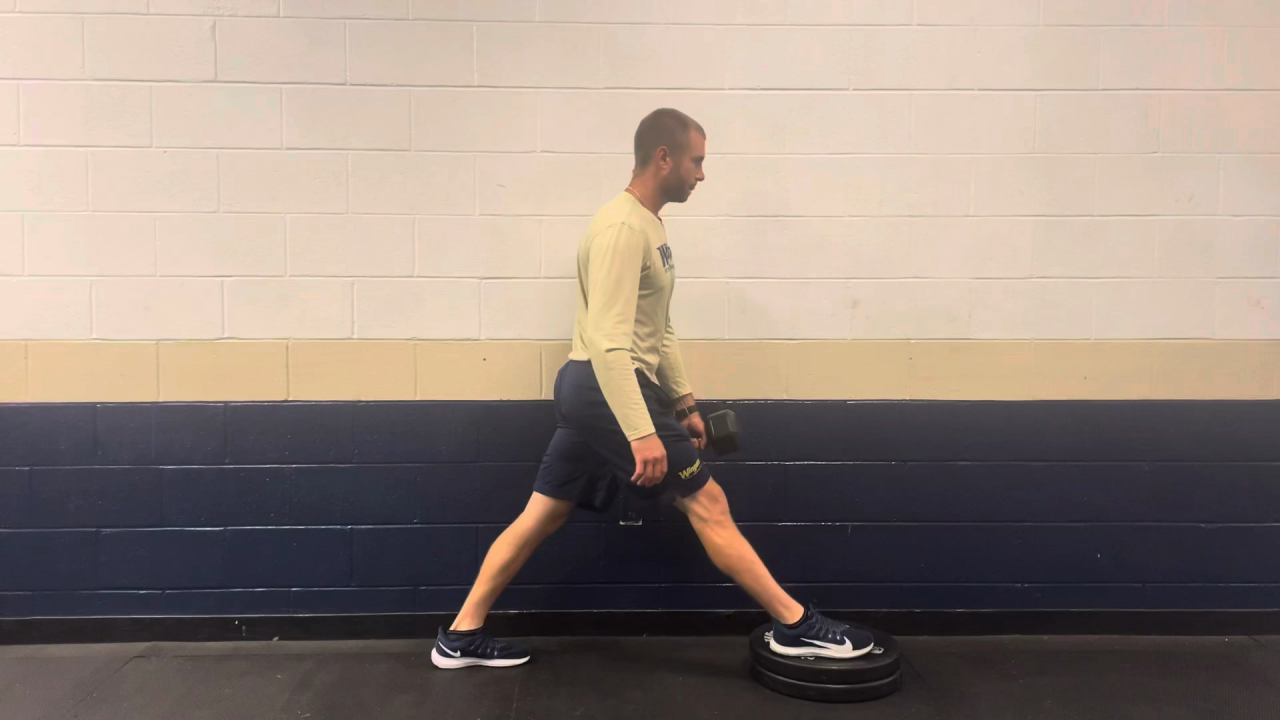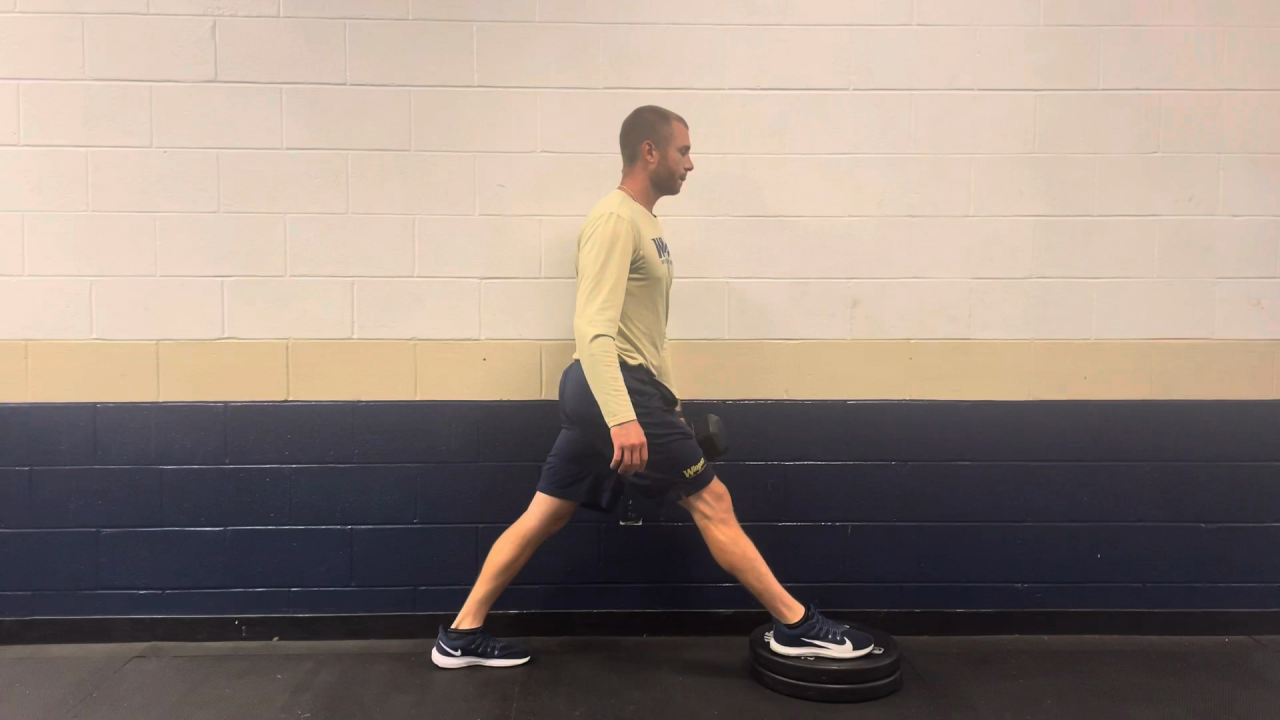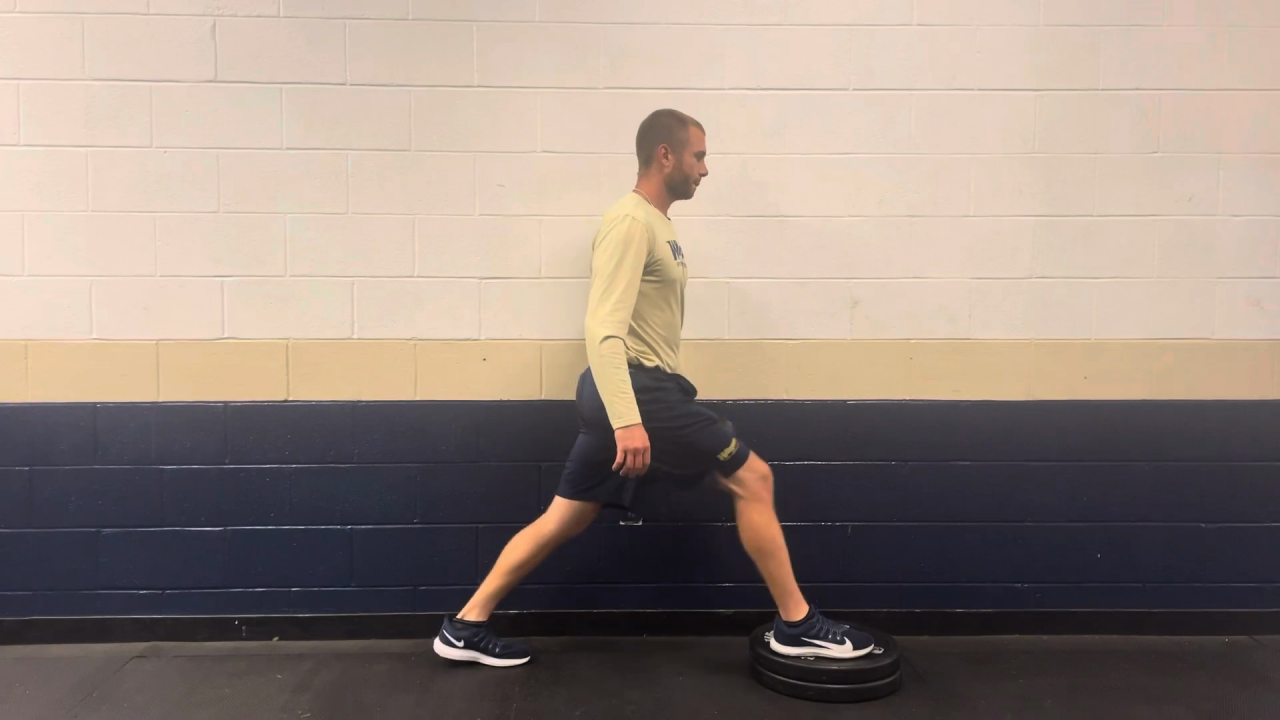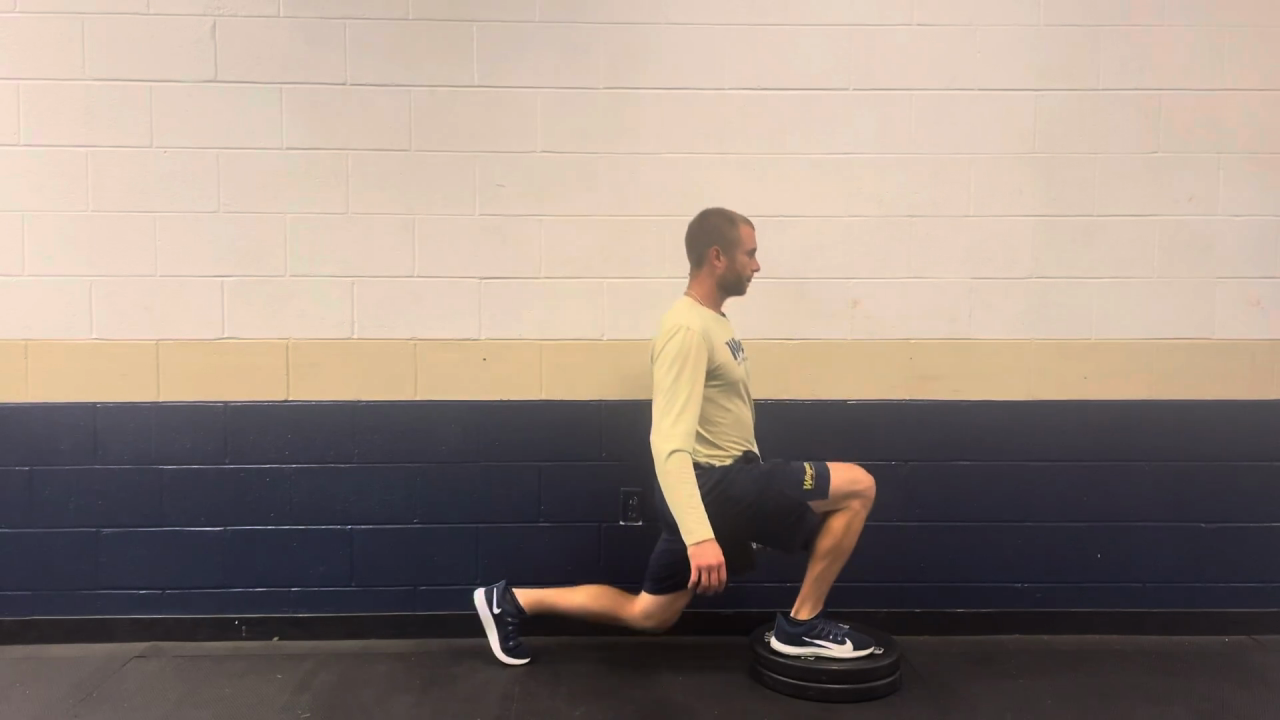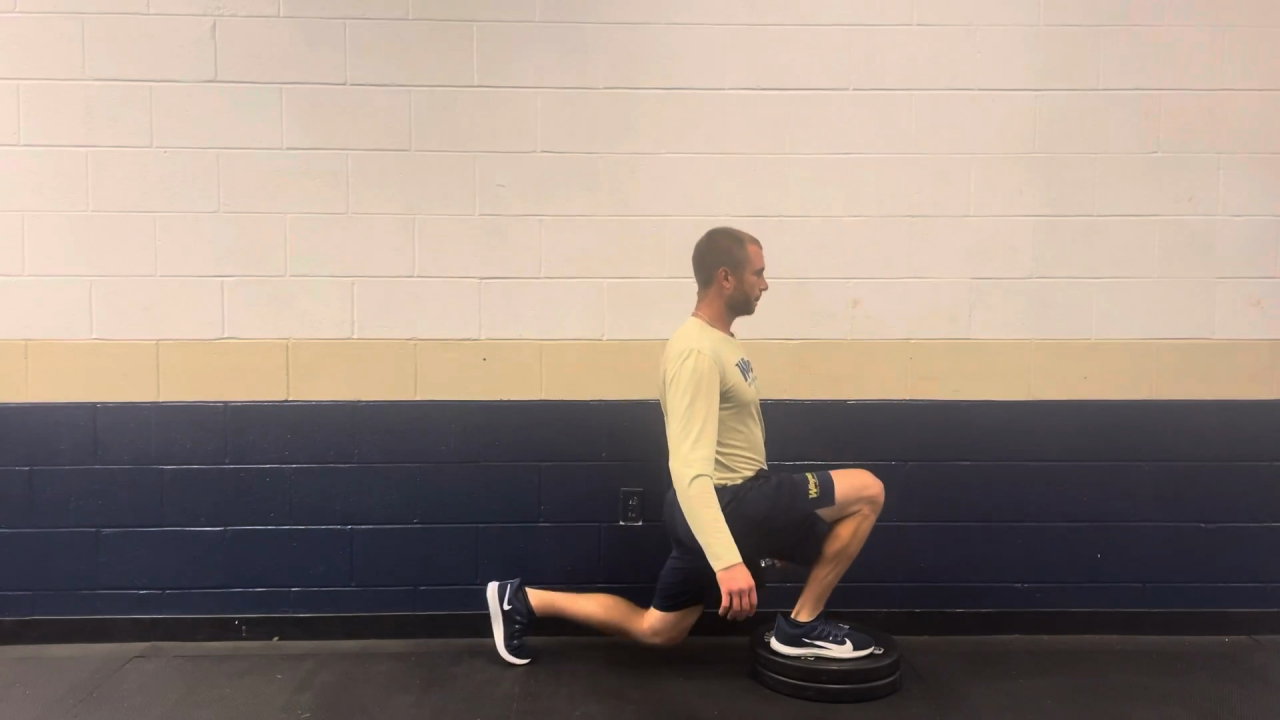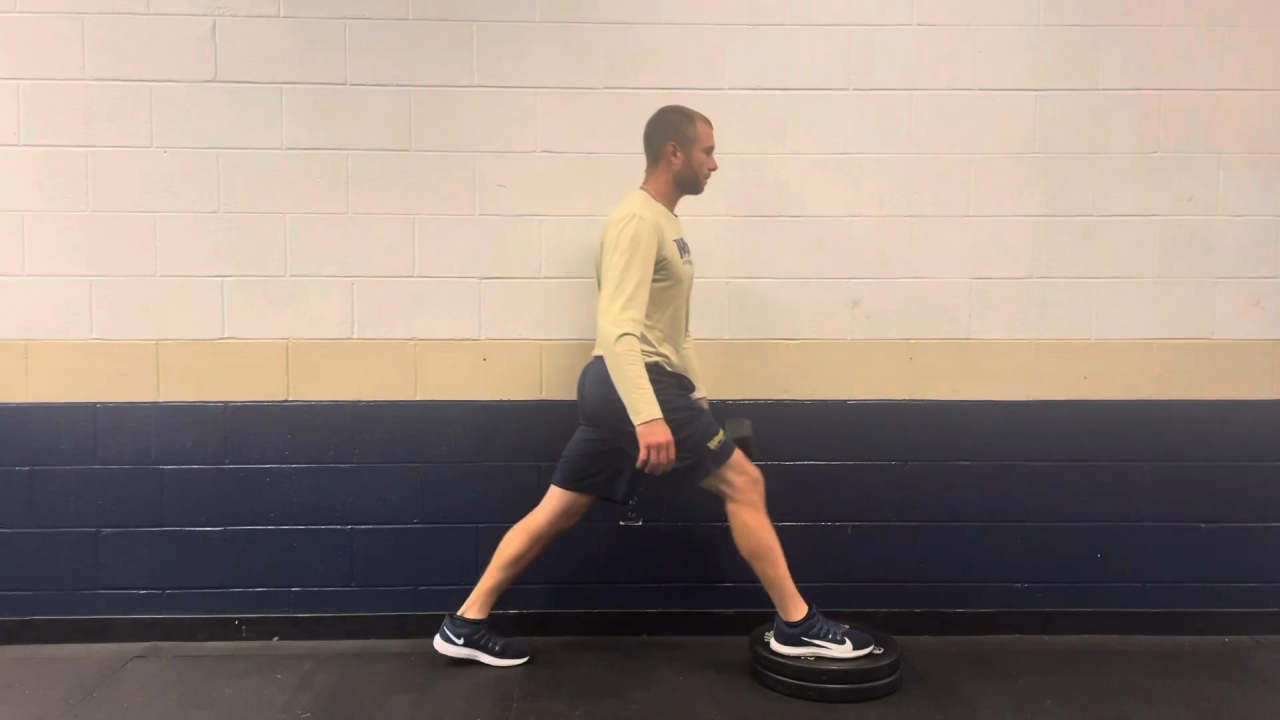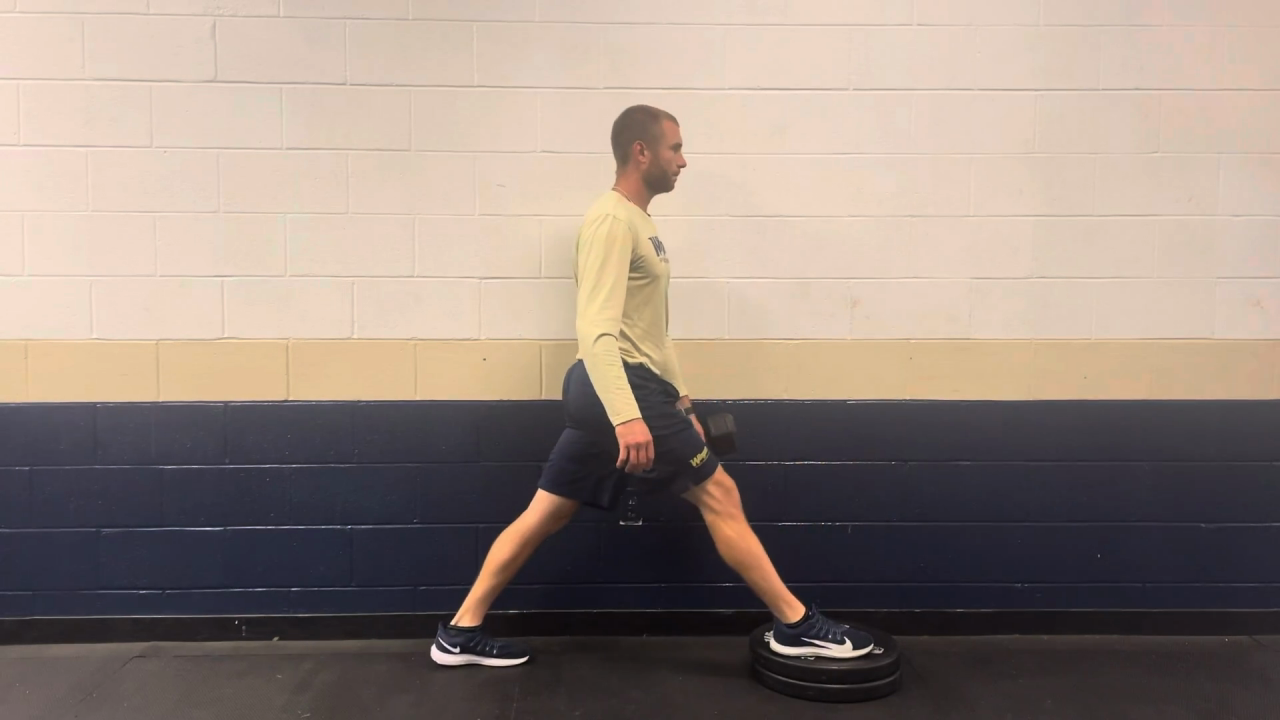
dt=0.7s
person 1, frame 1
left shoulder: (646, 223)
right shoulder: (622, 228)
left elbow: (656, 330)
right elbow: (608, 341)
left wrist: (684, 401)
right wrist: (643, 432)
left hip: (587, 388)
right hip: (605, 389)
left knee: (542, 513)
right knee: (707, 502)
left ankle: (461, 635)
right ankle: (796, 625)
person 1, frame 2
left shoulder: (642, 221)
right shoulder: (616, 220)
right elbow: (594, 329)
left wrist: (670, 404)
right wrist: (624, 417)
left hip: (598, 390)
right hip: (616, 389)
left knee: (545, 514)
right knee: (712, 501)
left ankle: (462, 633)
right ankle: (797, 625)
person 1, frame 3
left shoulder: (652, 222)
right shoulder: (632, 221)
right elbow: (604, 330)
right wrist: (629, 420)
left hip: (626, 390)
right hip: (636, 389)
left knee: (564, 517)
right knee: (752, 479)
left ankle: (467, 625)
right ankle: (798, 624)
person 1, frame 4
left shoulder: (710, 321)
right shoulder: (688, 330)
right elbow: (670, 444)
left wrist: (748, 515)
right wrist: (699, 537)
left hip: (721, 481)
right hip: (716, 485)
left knee: (649, 613)
right knee: (857, 487)
left ankle: (509, 602)
right ankle: (803, 624)
person 1, frame 5
left shoulder: (718, 341)
right shoulder: (697, 352)
right elbow: (691, 471)
left wrist: (772, 525)
right wrist: (728, 561)
left hip: (733, 501)
right hip: (728, 507)
left knee: (657, 629)
right knee: (866, 492)
left ankle: (520, 601)
right ankle: (803, 624)
person 1, frame 6
left shoulder: (663, 222)
right shoulder: (638, 220)
left elbow: (670, 329)
right elbow: (619, 329)
left wrist: (699, 399)
right wrist: (649, 416)
left hip: (617, 389)
right hip: (634, 385)
left knee: (557, 511)
right knee: (743, 485)
left ankle: (465, 624)
right ankle: (798, 625)
person 1, frame 7
left shoulder: (633, 222)
right shoulder: (613, 221)
right elbow: (597, 330)
left wrist: (680, 400)
right wrist: (628, 416)
left hip: (604, 391)
right hip: (621, 389)
left knee: (545, 513)
right knee: (719, 495)
left ankle: (461, 631)
right ankle: (797, 625)
